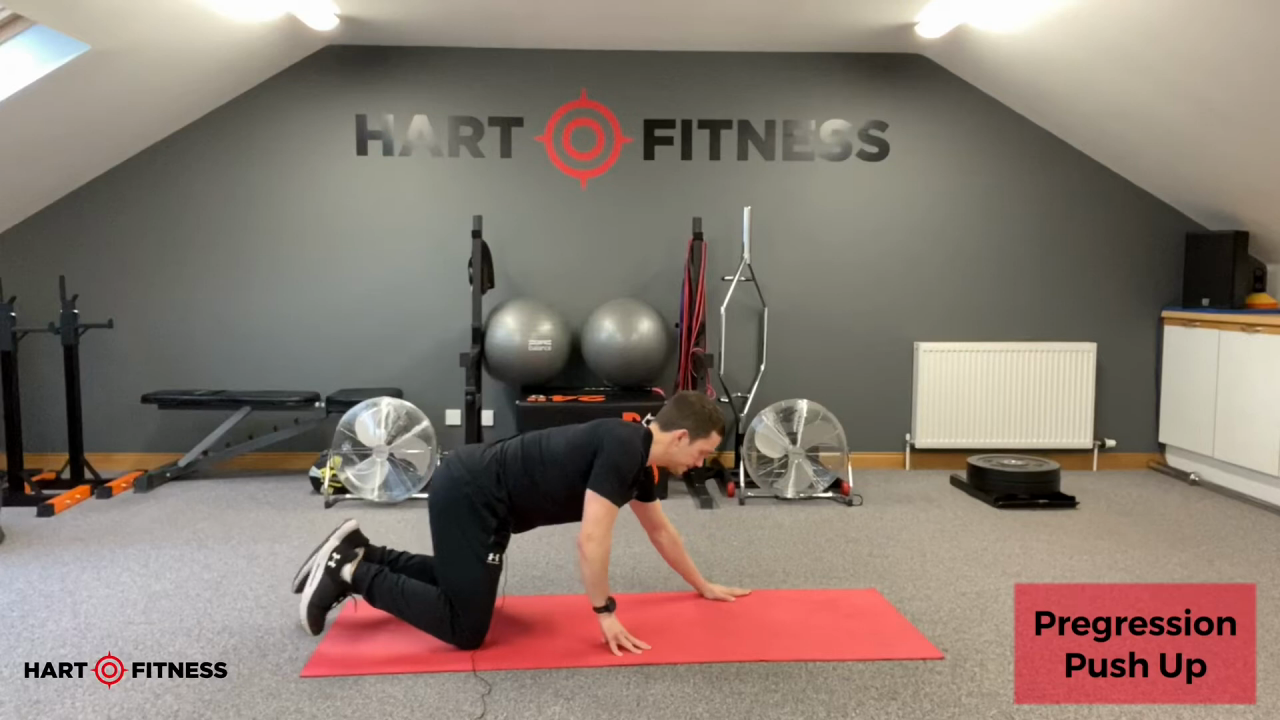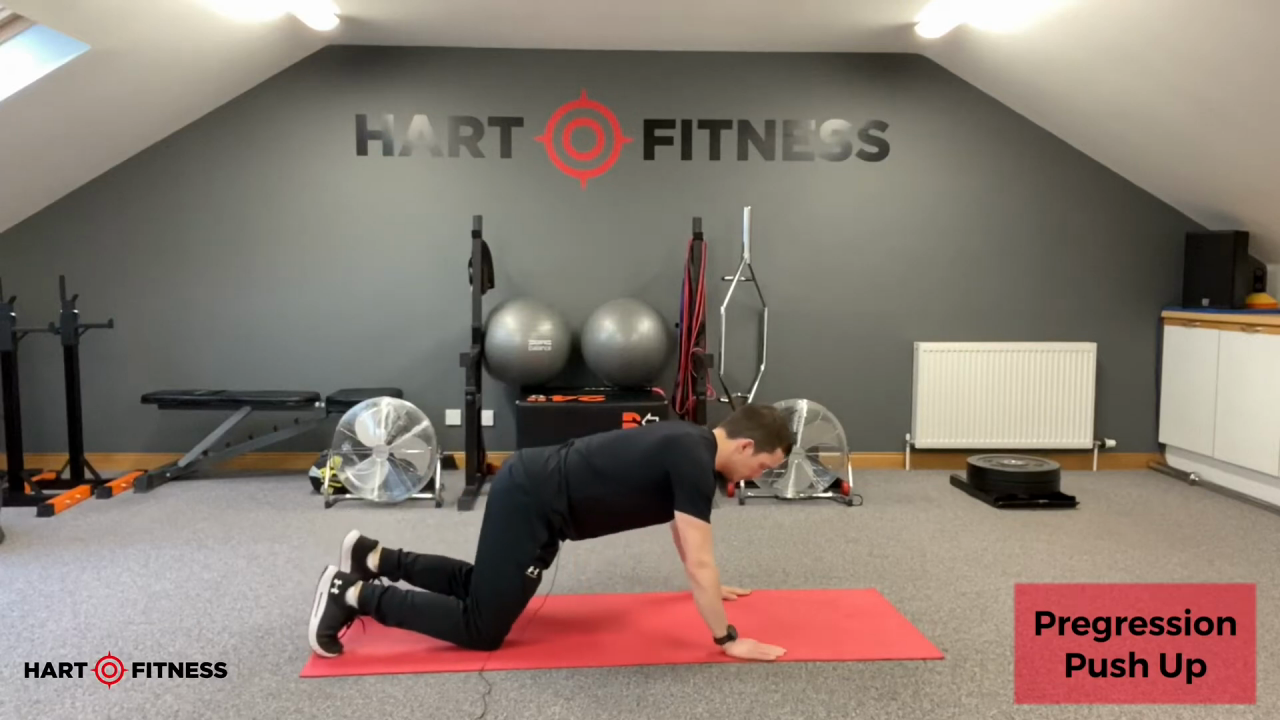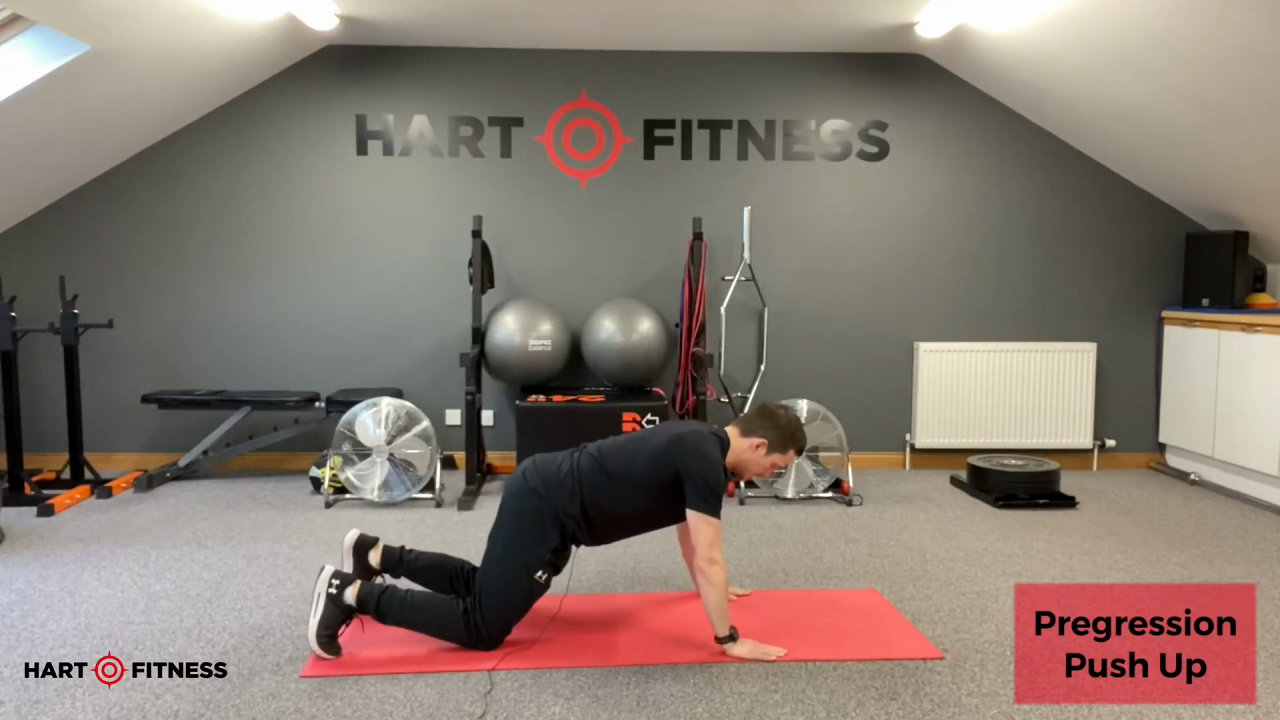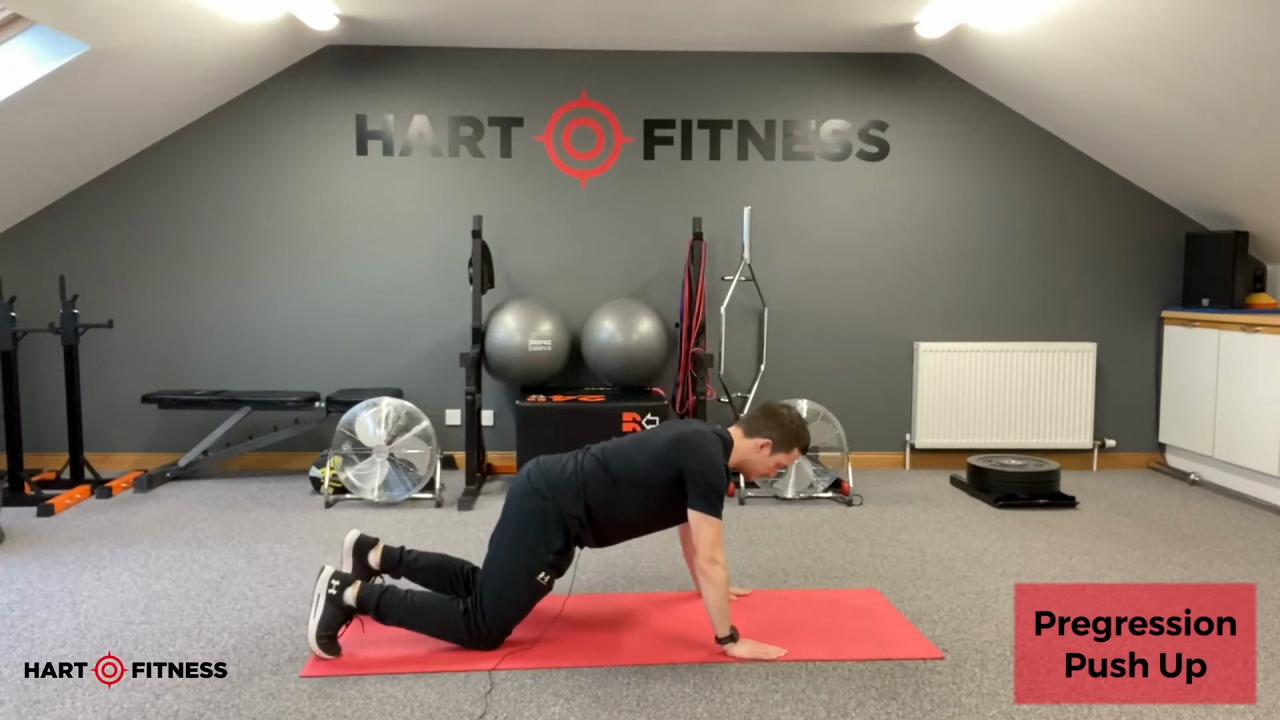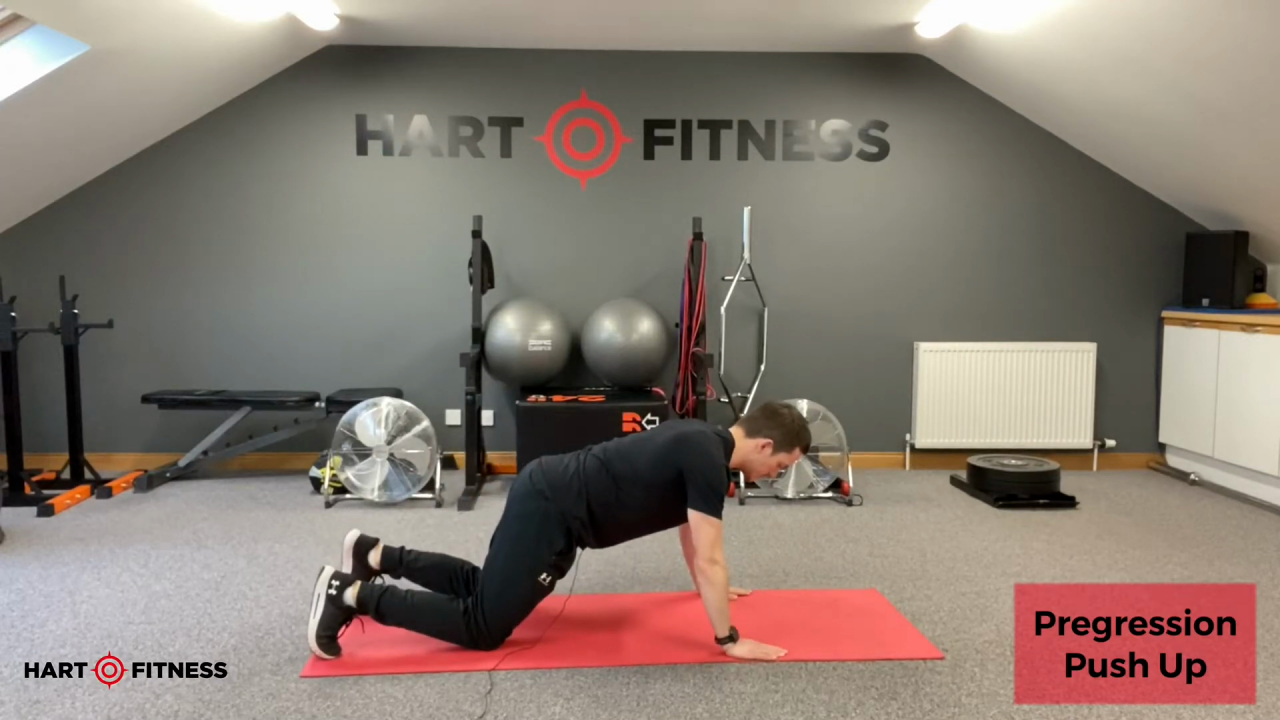
dt=1s
person 1, frame 1
left shoulder: (637, 458)
right shoulder: (623, 448)
left elbow: (660, 529)
right elbow: (592, 540)
left wrist: (703, 586)
right wrist: (605, 612)
left hip: (469, 486)
right hip: (468, 494)
left knee: (462, 584)
right knee: (466, 629)
left ankle: (360, 553)
right ankle: (349, 572)
person 1, frame 2
left shoulder: (690, 443)
right shoulder: (694, 461)
left elbow: (682, 534)
right elbow: (699, 562)
left wrist: (708, 587)
right wrist: (727, 639)
left hip: (529, 486)
right hip: (530, 502)
left knee: (482, 589)
right knee: (482, 628)
left ankle: (374, 559)
right ankle: (352, 594)
person 1, frame 3
left shoulder: (700, 442)
right shoulder: (705, 460)
left elbow: (688, 532)
right elbow: (708, 558)
left wrist: (710, 587)
right wrist: (729, 639)
left hip: (543, 493)
right hip: (544, 508)
left knee: (485, 588)
right knee: (482, 627)
left ankle: (376, 556)
right ankle: (349, 593)
person 1, frame 4
left shoulder: (701, 441)
right shoulder: (707, 460)
left elbow: (689, 531)
right elbow: (709, 558)
left wrist: (708, 588)
right wrist: (729, 639)
left hip: (546, 493)
right hip: (548, 510)
left knee: (485, 588)
right knee: (482, 627)
left ankle: (375, 556)
right ankle: (350, 593)
person 1, frame 5
left shoulder: (702, 440)
right shoulder: (708, 461)
left elbow: (688, 526)
right elbow: (709, 559)
left wrist: (709, 587)
right wrist: (729, 639)
left hip: (547, 494)
right hip: (549, 510)
left knee: (486, 589)
right knee: (484, 626)
left ankle: (375, 555)
right ankle: (350, 593)
